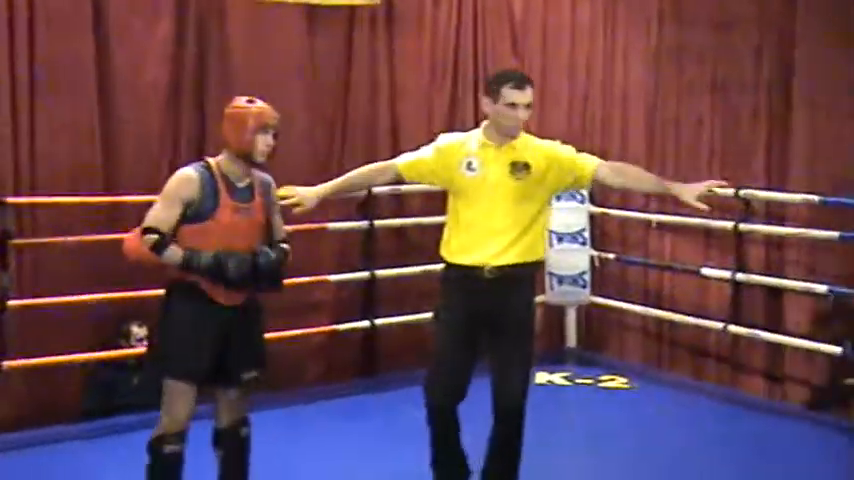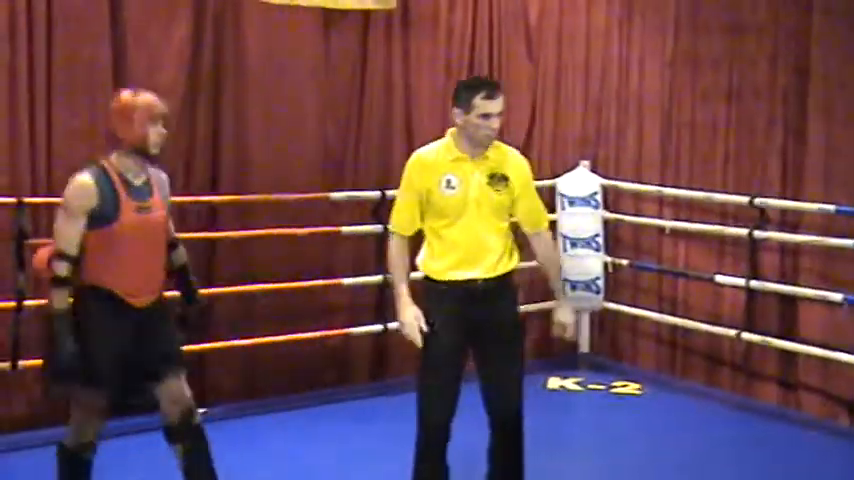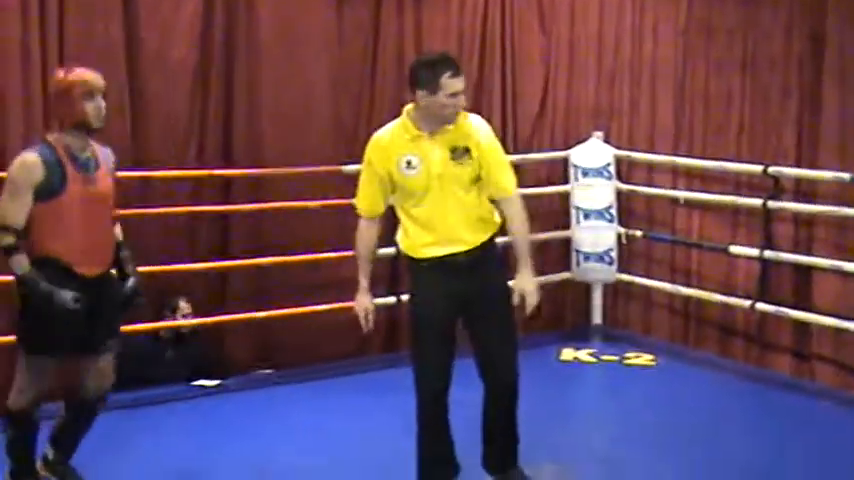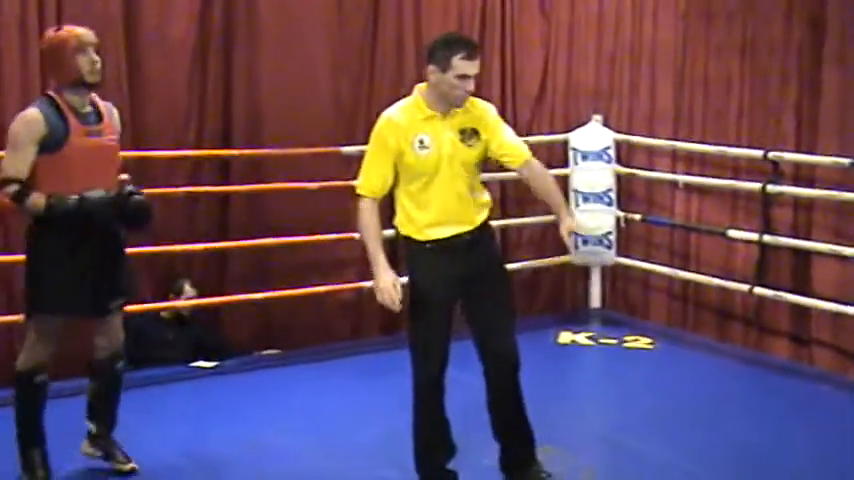
dt=0.7s
person 1, frame 1
left shoulder: (546, 155)
right shoulder: (451, 148)
left elbow: (609, 171)
right elbow: (388, 170)
left wrist: (674, 187)
right wrist: (325, 189)
left hip: (513, 285)
right hip: (460, 282)
left knee: (510, 399)
right knee: (440, 392)
person 1, frame 2
left shoulder: (512, 163)
right shoulder: (424, 163)
left elbow: (539, 233)
right elbow: (399, 237)
left wrist: (560, 299)
right wrist: (404, 300)
left hip: (498, 295)
right hip: (444, 297)
left knee: (507, 408)
right knee: (435, 410)
person 1, frame 3
left shoulder: (476, 130)
right shoulder: (384, 145)
left elbow: (509, 198)
right elbow: (370, 219)
left wrist: (526, 268)
right wrist: (363, 286)
left hip: (483, 262)
right hip: (429, 272)
left knee: (502, 372)
right knee: (432, 384)
person 1, frame 4
left shoulder: (482, 115)
right shoulder: (395, 122)
left elbow: (526, 163)
right elbow: (369, 199)
left wrist: (562, 210)
right wrist: (381, 266)
left hip: (480, 246)
right hip: (428, 254)
left knee: (503, 357)
right knee: (429, 366)
person 2, frame 1
left shoulder: (264, 185)
right shoulder: (191, 180)
left elbow: (280, 243)
right elbow: (143, 242)
left wrist: (271, 260)
right wrist: (207, 262)
left hip: (241, 311)
right hip: (192, 308)
left knee: (234, 416)
right knee: (176, 420)
person 2, frame 2
left shoulder: (158, 183)
right shoulder: (87, 188)
right elbow: (62, 263)
left wrist: (191, 291)
right wrist: (60, 332)
left hip: (150, 309)
right hip: (102, 312)
left knee: (181, 406)
right knee: (87, 422)
person 2, frame 3
left shoulder: (104, 157)
right shoulder: (33, 163)
left wrist: (126, 268)
right wrist: (37, 289)
left hip: (96, 282)
right hip: (53, 282)
left knee: (99, 382)
person 2, frame 4
left shoulder: (108, 113)
left wrist: (132, 199)
right wrist: (69, 206)
left hip: (102, 239)
right hip: (57, 241)
left knee: (111, 339)
right knee: (40, 345)
left ankle: (100, 434)
